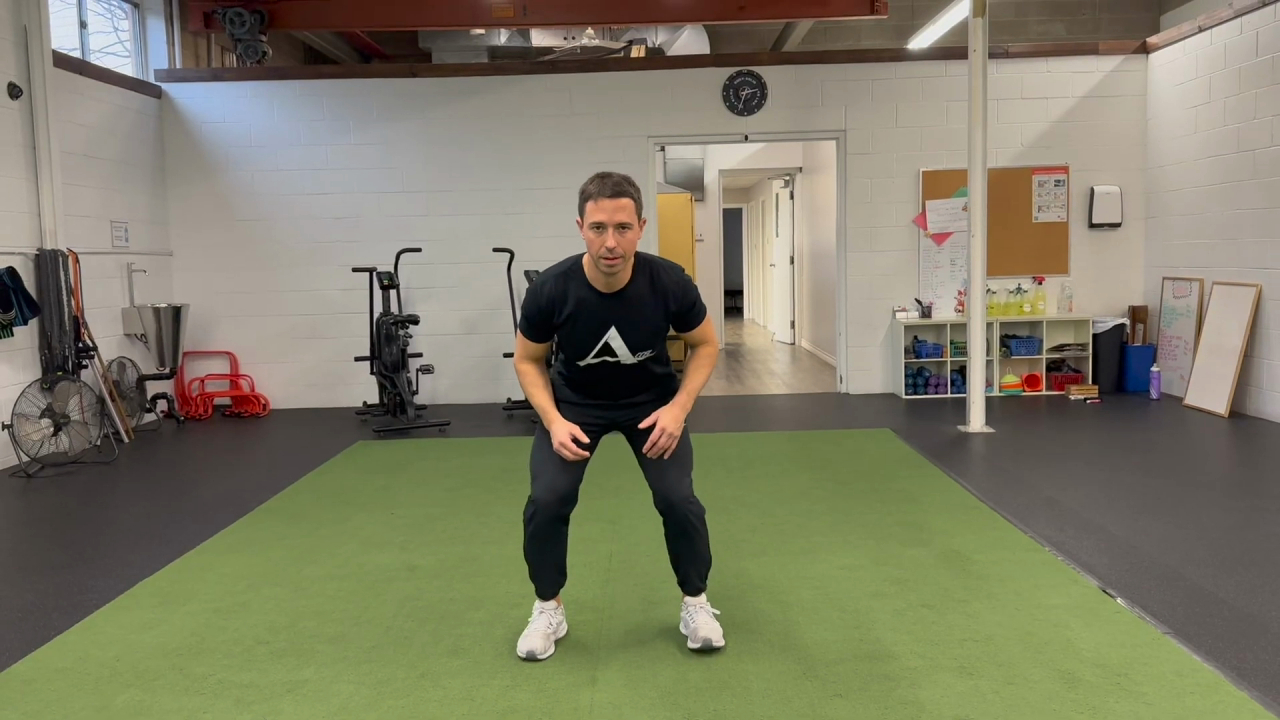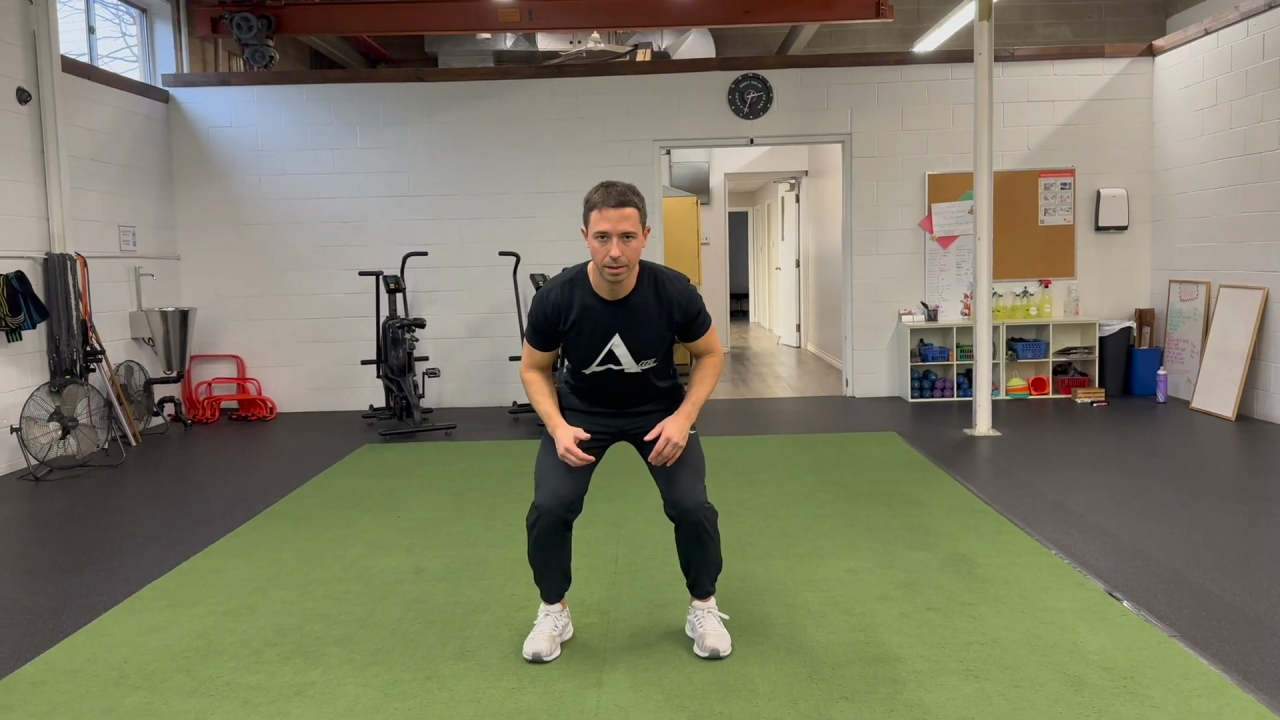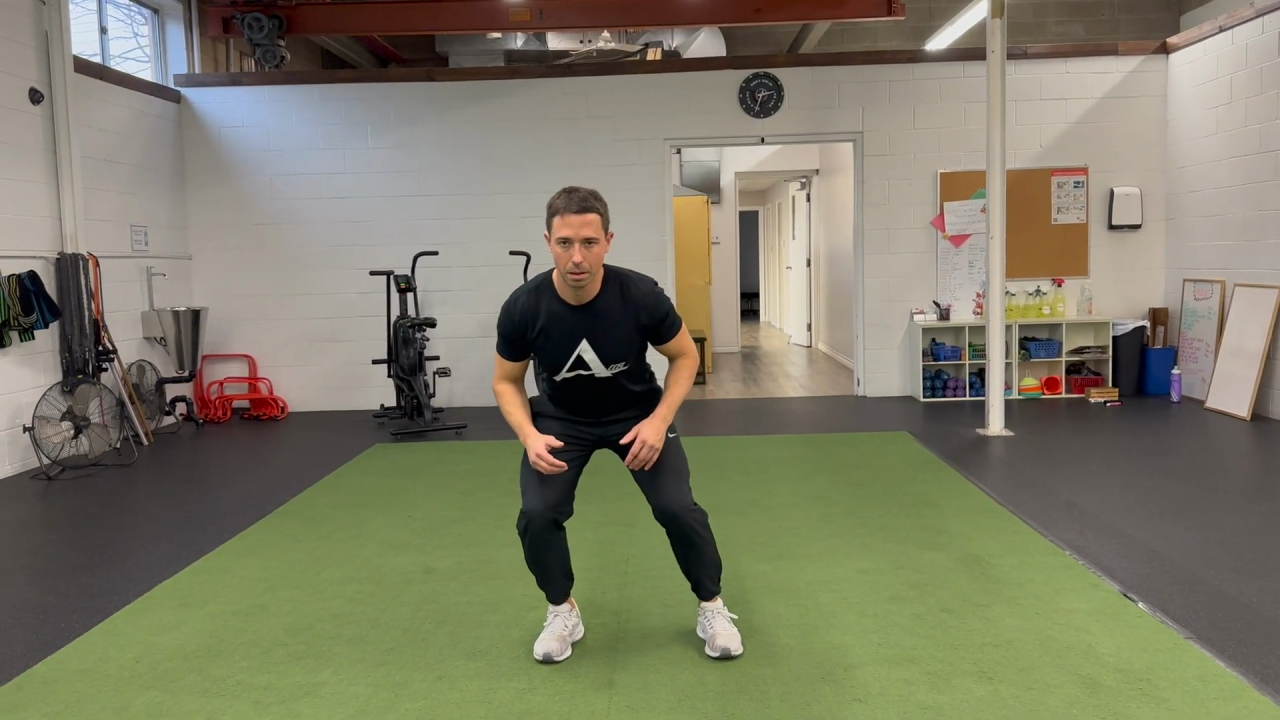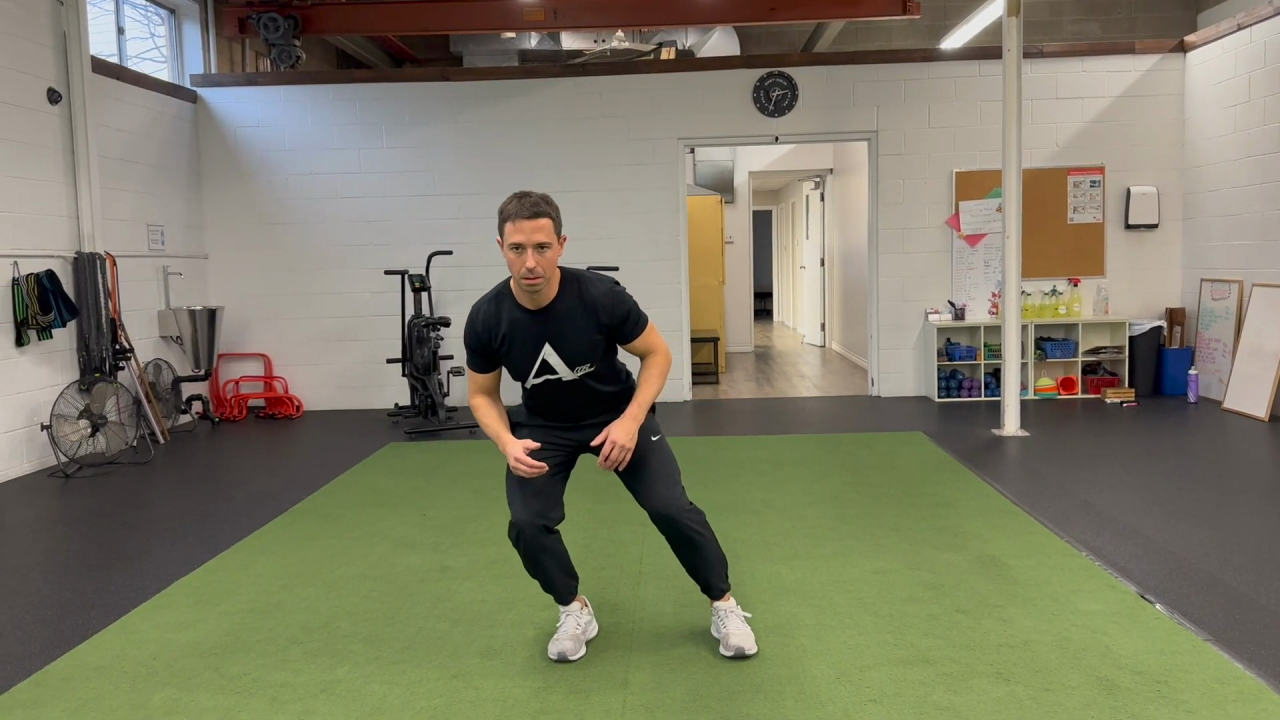
dt=1s
person 1, frame 1
left shoulder: (669, 283)
right shoulder: (550, 290)
left elbow: (705, 344)
right elbow: (528, 360)
left wrist: (678, 407)
right wrist: (554, 421)
left hip: (652, 400)
right hip: (574, 402)
left knee: (677, 498)
right knee: (547, 500)
left ankle: (695, 603)
right ankle: (548, 608)
person 1, frame 2
left shoulder: (674, 292)
right shoulder: (556, 298)
left elbow: (710, 354)
right elbow: (534, 369)
left wrist: (684, 417)
right wrist: (557, 426)
left hip: (659, 408)
right hip: (581, 410)
left knee: (692, 506)
right knee: (549, 508)
left ankle: (703, 607)
right ankle: (553, 611)
person 1, frame 3
left shoulder: (640, 295)
right shoulder: (522, 308)
left elbow: (686, 356)
right elbow: (507, 381)
left wrist: (660, 420)
right wrist: (530, 435)
left hip: (637, 413)
right hip: (562, 417)
left knee: (677, 508)
right knee: (537, 514)
left ankle: (711, 607)
right ankle: (563, 611)
person 1, frame 4
left shoulder: (601, 296)
right shoulder: (486, 318)
left elbow: (658, 355)
right elbow: (482, 394)
left wrist: (631, 422)
right wrist: (507, 442)
left hip: (617, 415)
right hip: (543, 425)
left knee: (671, 508)
right knee: (527, 522)
left ankle: (723, 604)
right ankle: (574, 610)
